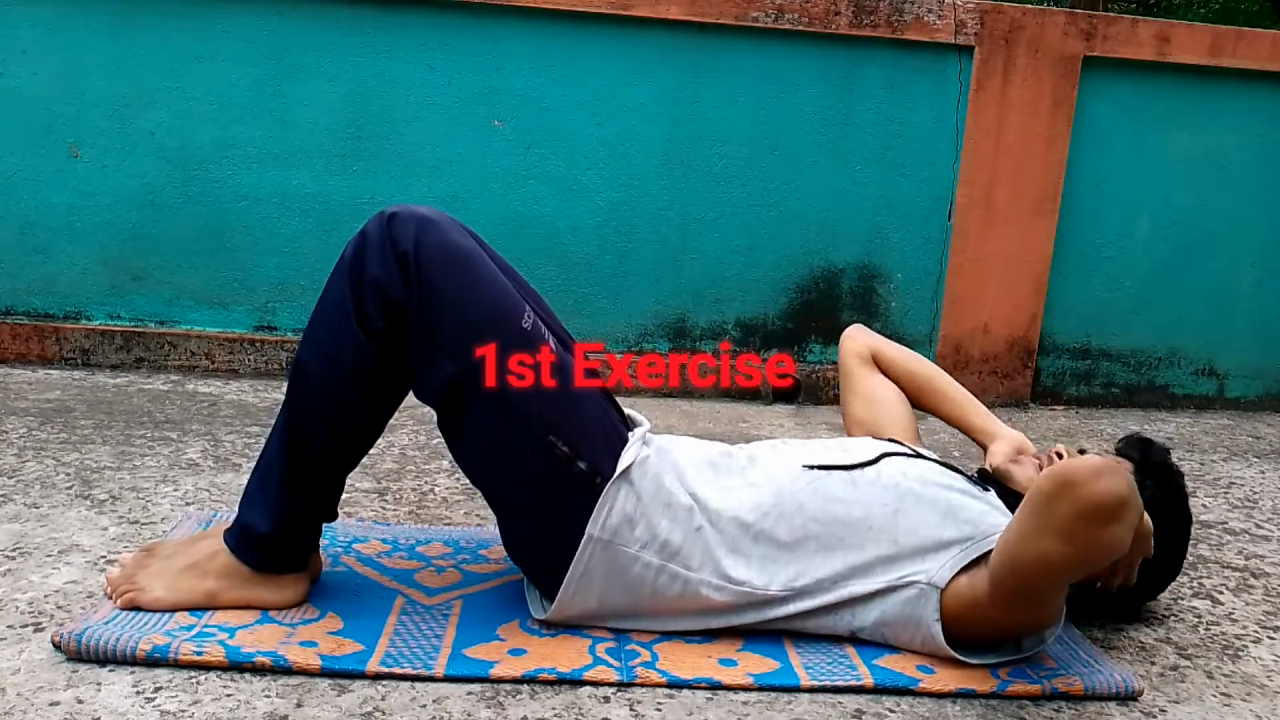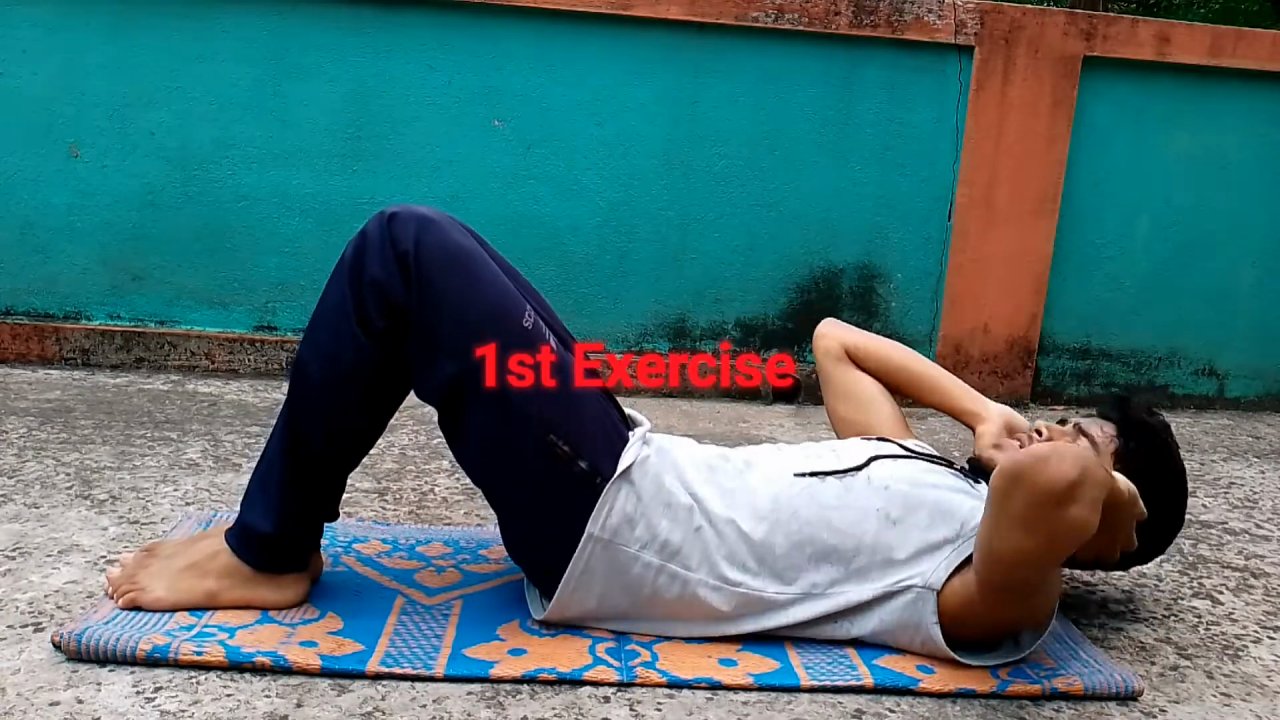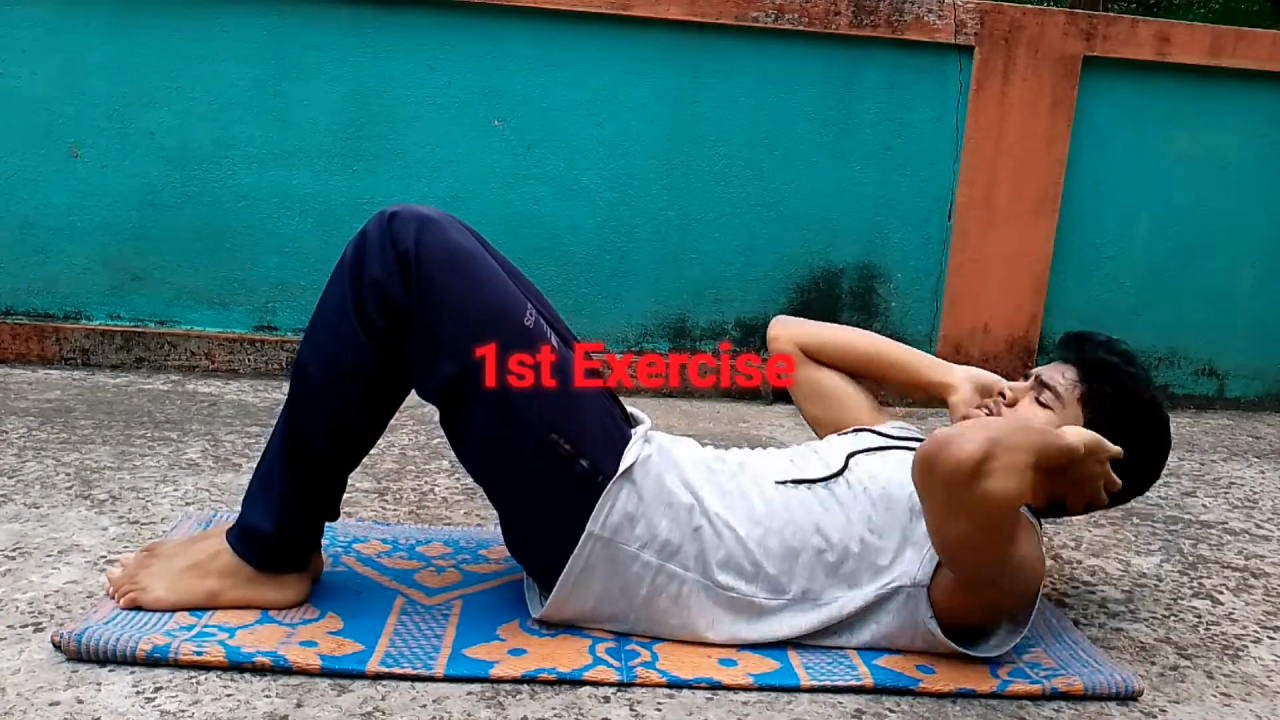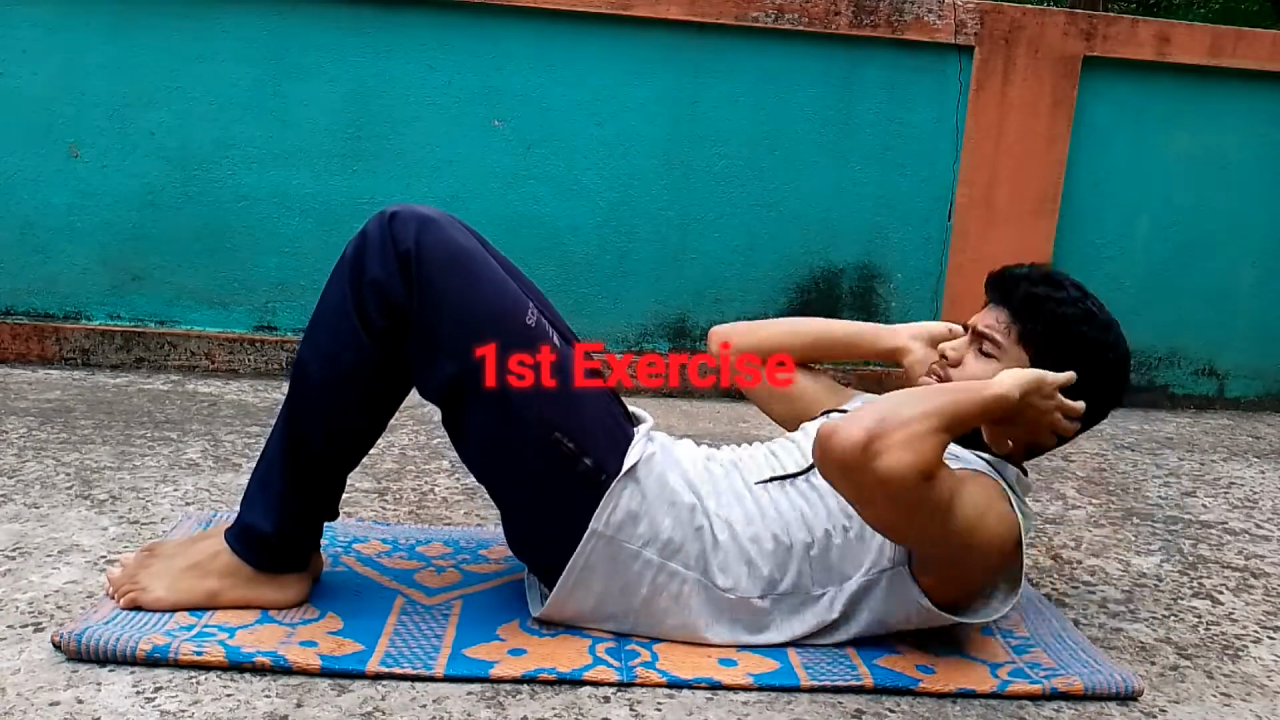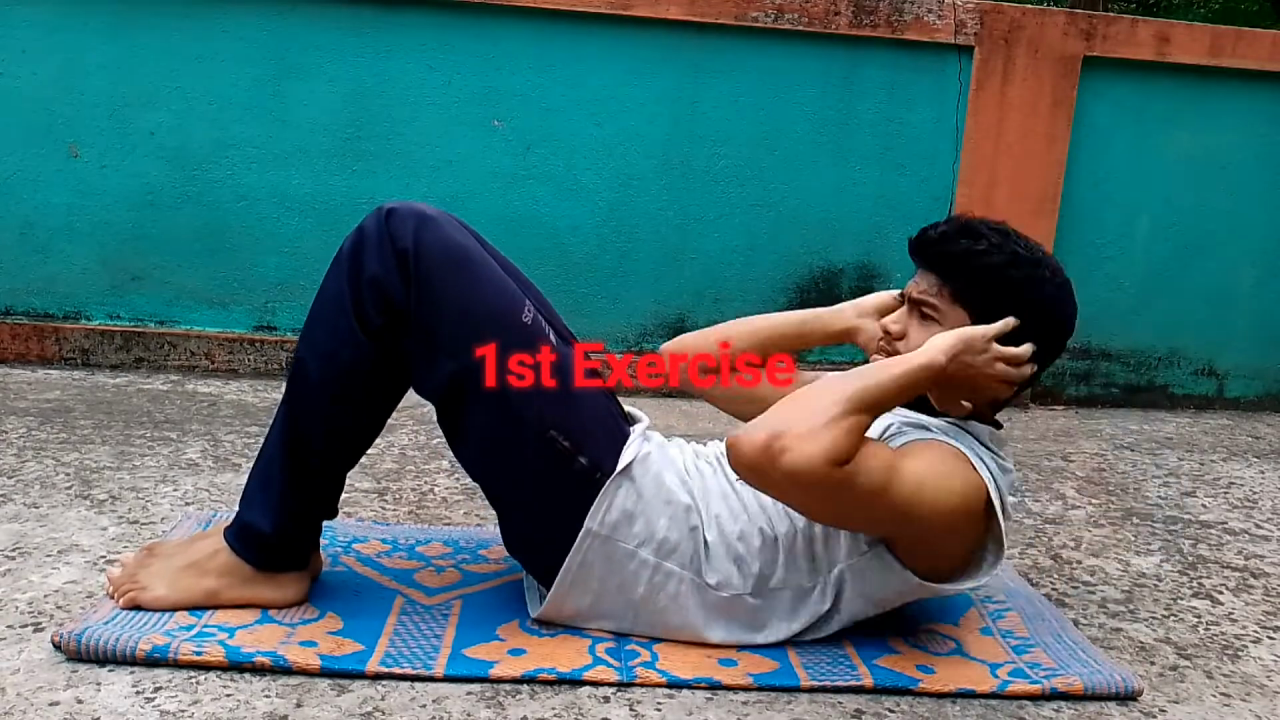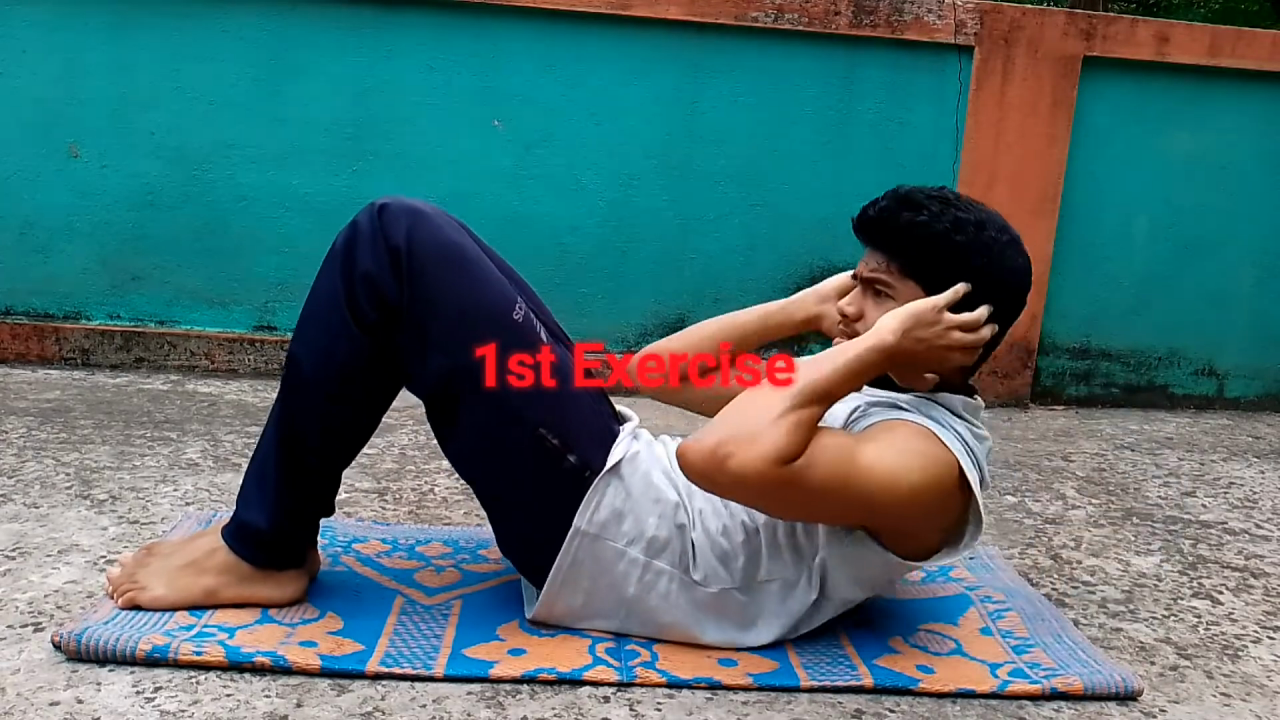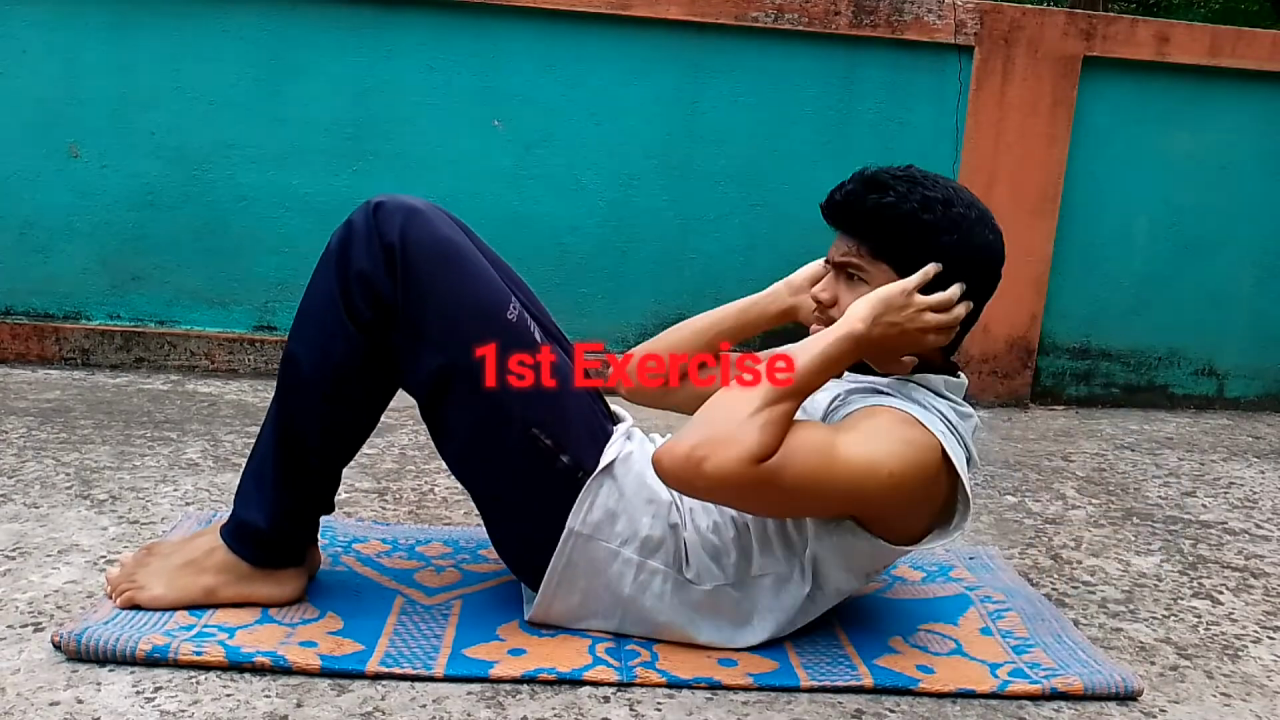
dt=0.1s
person 1, frame 1
left shoulder: (1008, 598)
right shoulder: (937, 486)
left elbow: (1092, 495)
right elbow: (860, 345)
left wrist: (1104, 498)
right wrist: (996, 435)
left hip: (612, 531)
right hip: (639, 473)
left knee: (406, 251)
right knee: (410, 250)
left ankle: (265, 556)
right ankle: (275, 535)
person 1, frame 2
left shoulder: (1010, 583)
right shoulder: (926, 465)
left elbow: (1047, 482)
right elbow: (830, 340)
left wrist: (1083, 488)
right wrist: (978, 405)
left hip: (618, 536)
right hip: (642, 481)
left knee: (407, 250)
right knee: (413, 251)
left ankle: (266, 555)
right ankle: (277, 535)
person 1, frame 3
left shoulder: (997, 570)
right shoulder: (896, 448)
left elbow: (963, 461)
right elbow: (791, 335)
left wrist: (1053, 439)
right wrist: (950, 378)
left hip: (615, 534)
right hip: (639, 476)
left knee: (407, 250)
right knee: (412, 249)
left ankle: (268, 554)
right ankle: (277, 536)
person 1, frame 4
left shoulder: (982, 527)
right shoulder: (900, 420)
left elbow: (846, 453)
right elbow: (730, 341)
left wrist: (979, 402)
right wrist: (900, 346)
left hip: (616, 538)
right hip: (643, 492)
left knee: (406, 249)
right knee: (409, 251)
left ankle: (266, 555)
right ankle: (283, 536)
person 1, frame 5
left shoulder: (952, 499)
right shoulder: (889, 412)
left elbow: (766, 451)
right elbow: (691, 354)
left wrist: (922, 367)
right wrist: (851, 320)
left hip: (611, 537)
right hip: (629, 487)
left knee: (406, 246)
right knee: (409, 244)
left ankle: (265, 554)
right ankle: (281, 535)
person 1, frame 6
left shoulder: (929, 465)
right shoulder: (877, 391)
left elbow: (721, 457)
right elbow: (661, 365)
left wrist: (867, 348)
right wrist: (812, 310)
left hip: (604, 539)
right hip: (621, 494)
left knee: (397, 242)
right knee: (402, 243)
left ankle: (261, 555)
right ankle: (278, 533)
person 1, frame 7
left shoulder: (912, 452)
right shoulder: (858, 378)
left elbow: (695, 461)
right elbow: (646, 371)
left wrist: (842, 335)
right wrist: (787, 300)
left hip: (598, 539)
right hip: (610, 496)
left knee: (392, 242)
right knee: (399, 242)
left ankle: (260, 555)
right ankle: (275, 533)
